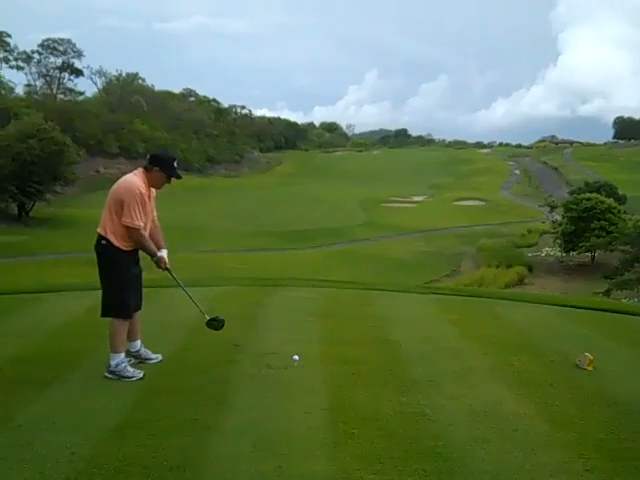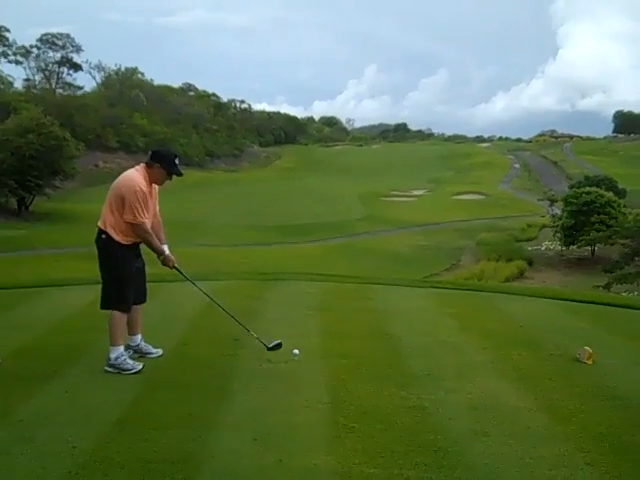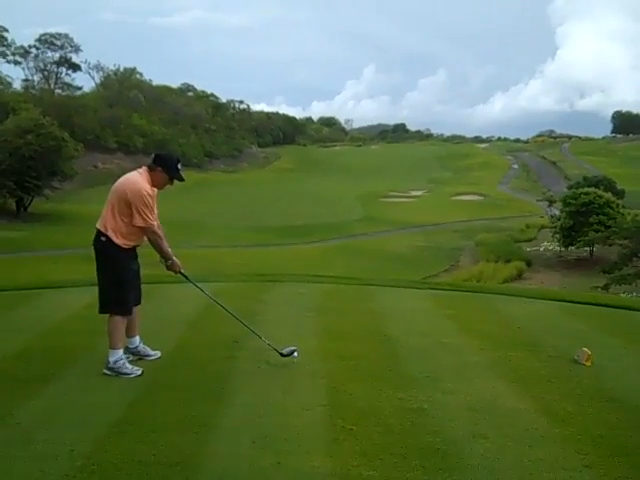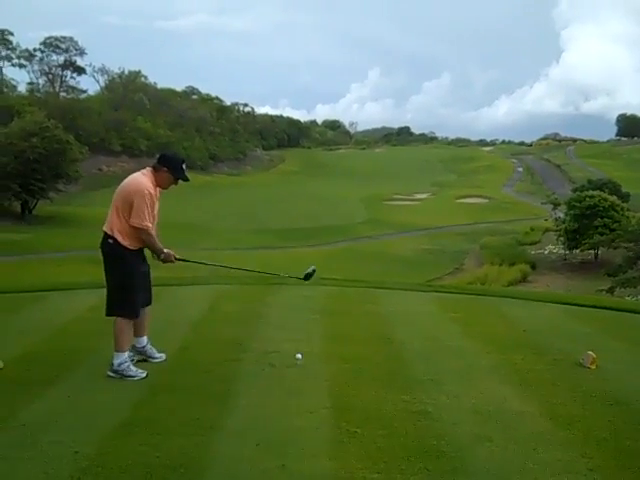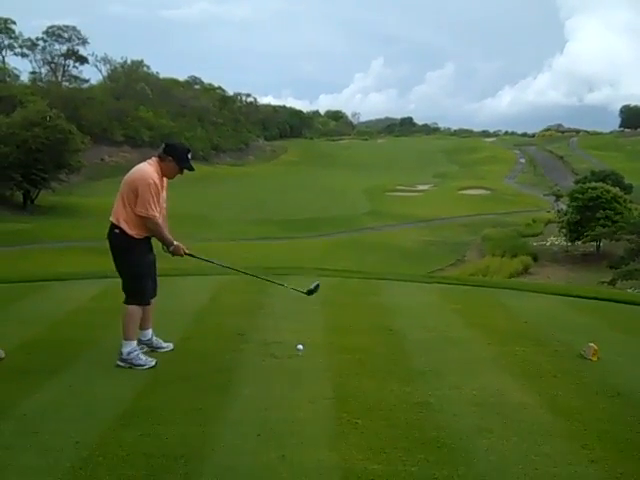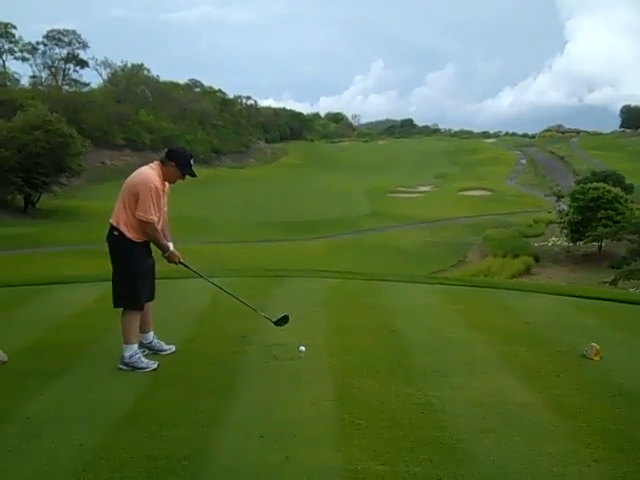
dt=0.5s
person 1, frame 1
left shoulder: (147, 186)
right shoulder: (134, 188)
left elbow: (152, 222)
right elbow: (135, 231)
left wrist: (162, 250)
right wrist: (155, 255)
left hip: (126, 249)
right hip: (114, 250)
left knee: (133, 303)
right knee: (121, 308)
left ankle: (135, 349)
right ankle: (116, 364)
person 1, frame 2
left shoulder: (149, 182)
right shoulder: (135, 185)
left elbow: (155, 217)
right elbow: (140, 228)
left wrist: (164, 246)
right wrist: (161, 253)
left hip: (128, 243)
right hip: (114, 244)
left knee: (136, 297)
right knee: (120, 301)
left ankle: (135, 343)
right ankle: (115, 357)
person 1, frame 3
left shoulder: (146, 182)
right shoulder: (140, 189)
left elbow: (154, 223)
right elbow: (151, 232)
left wrist: (168, 252)
right wrist: (169, 259)
left hip: (123, 245)
right hip: (112, 246)
left knee: (131, 299)
right knee: (119, 304)
left ankle: (133, 346)
right ankle: (114, 360)
person 1, frame 4
left shoulder: (149, 183)
right shoulder: (143, 188)
left elbow: (148, 225)
right elbow: (143, 230)
left wrist: (158, 249)
right wrist: (161, 252)
left hip: (131, 247)
right hip: (120, 248)
left knee: (142, 300)
right knee: (126, 306)
left ankle: (140, 346)
right ankle: (119, 362)
person 1, frame 5
left shoulder: (158, 175)
right shoulder: (148, 178)
left elbow: (160, 213)
right elbow: (150, 220)
left wrist: (169, 240)
right wrist: (170, 244)
left hip: (138, 236)
right hip: (126, 238)
left knee: (146, 292)
right knee: (138, 294)
left ankle: (146, 338)
right ankle: (128, 351)
person 1, frame 6
left shoulder: (160, 179)
right shoulder: (150, 182)
left elbow: (161, 216)
right elbow: (149, 225)
left wrist: (169, 245)
right wrist: (166, 250)
left hip: (137, 240)
right hip: (126, 241)
left knee: (145, 294)
right knee: (133, 299)
left ankle: (147, 340)
right ankle: (130, 355)
